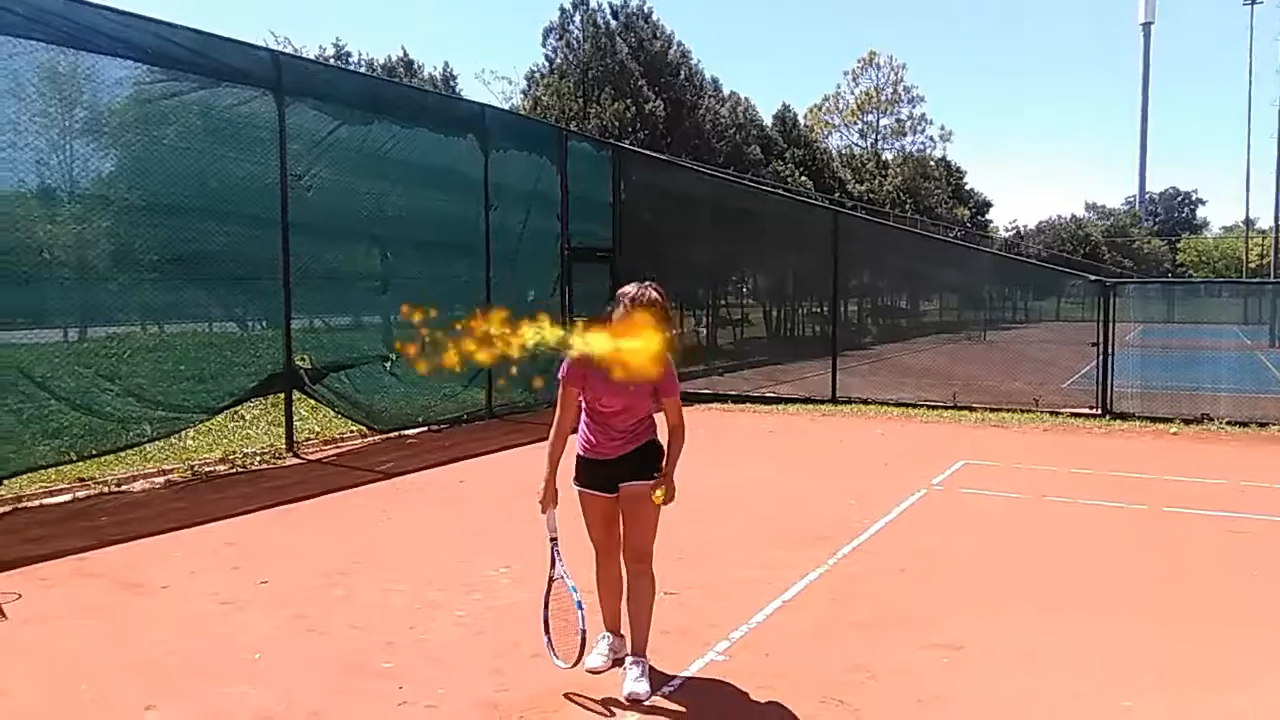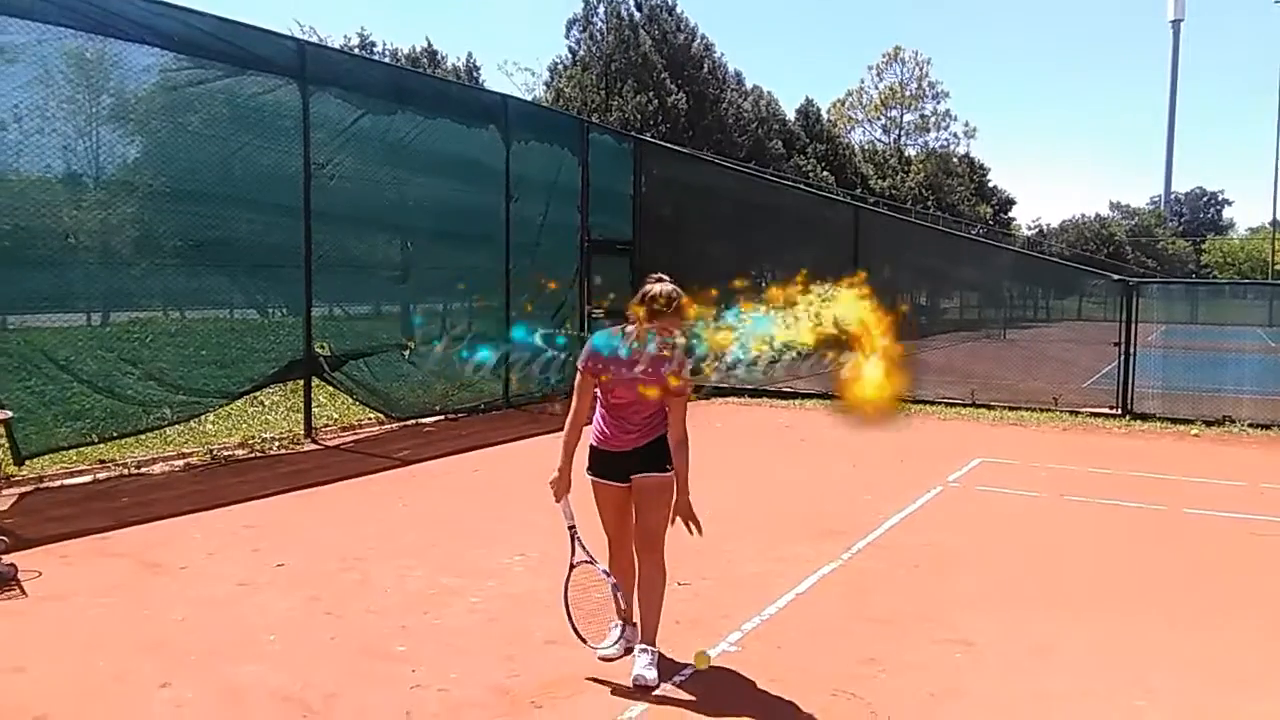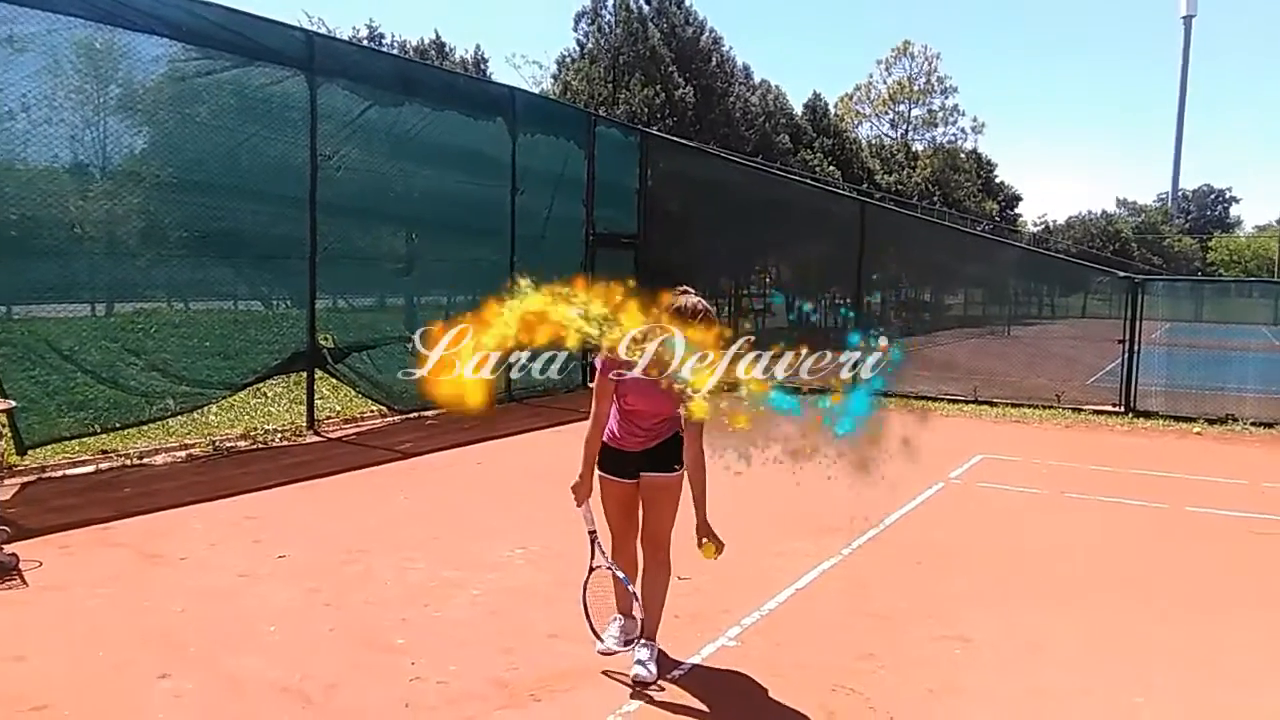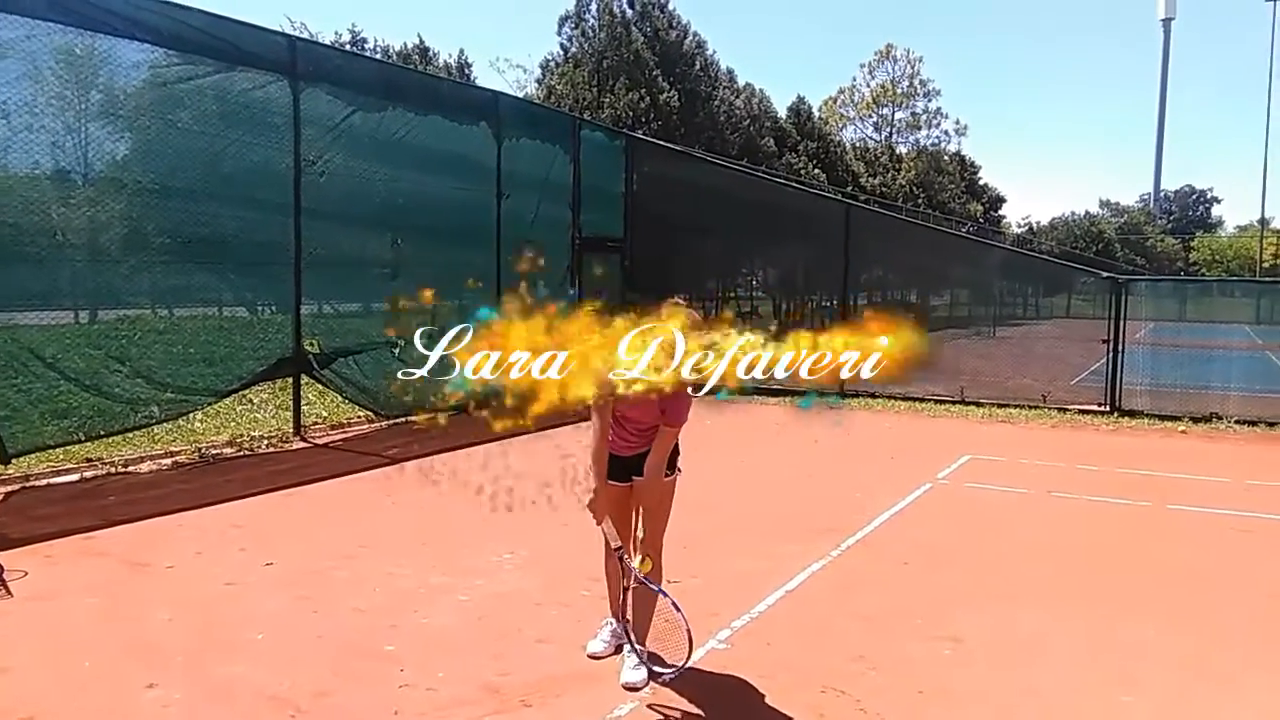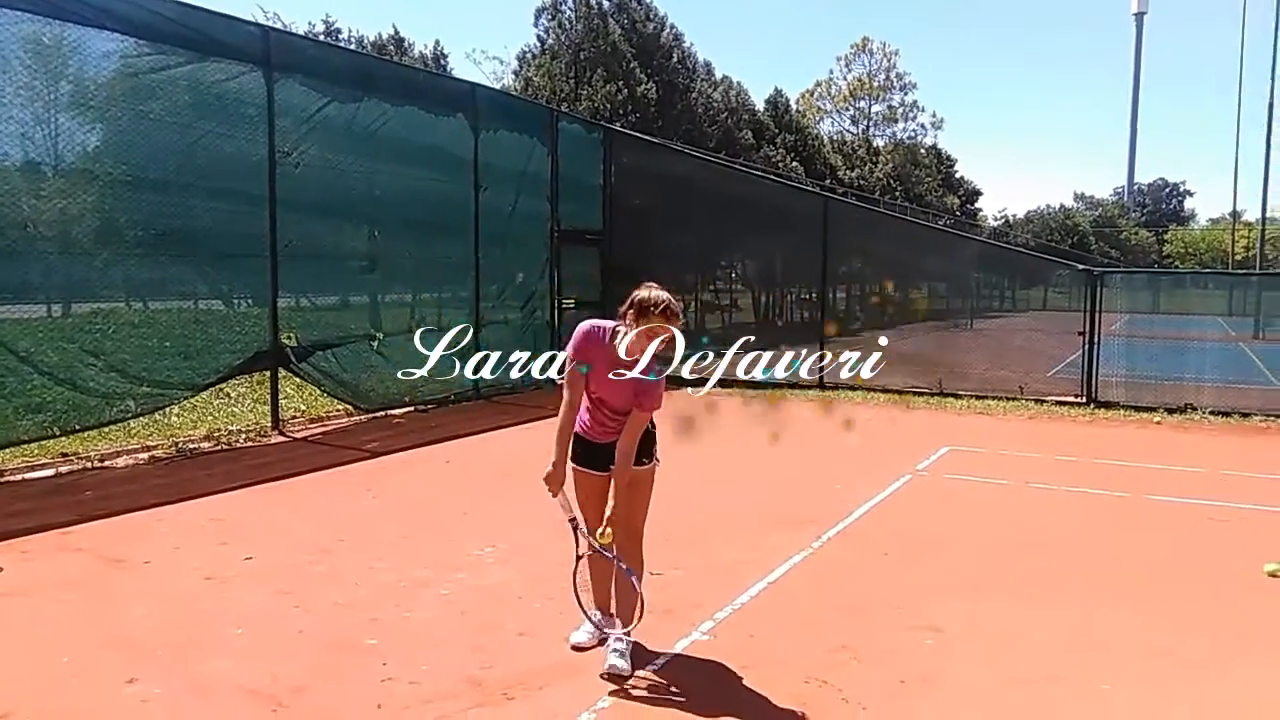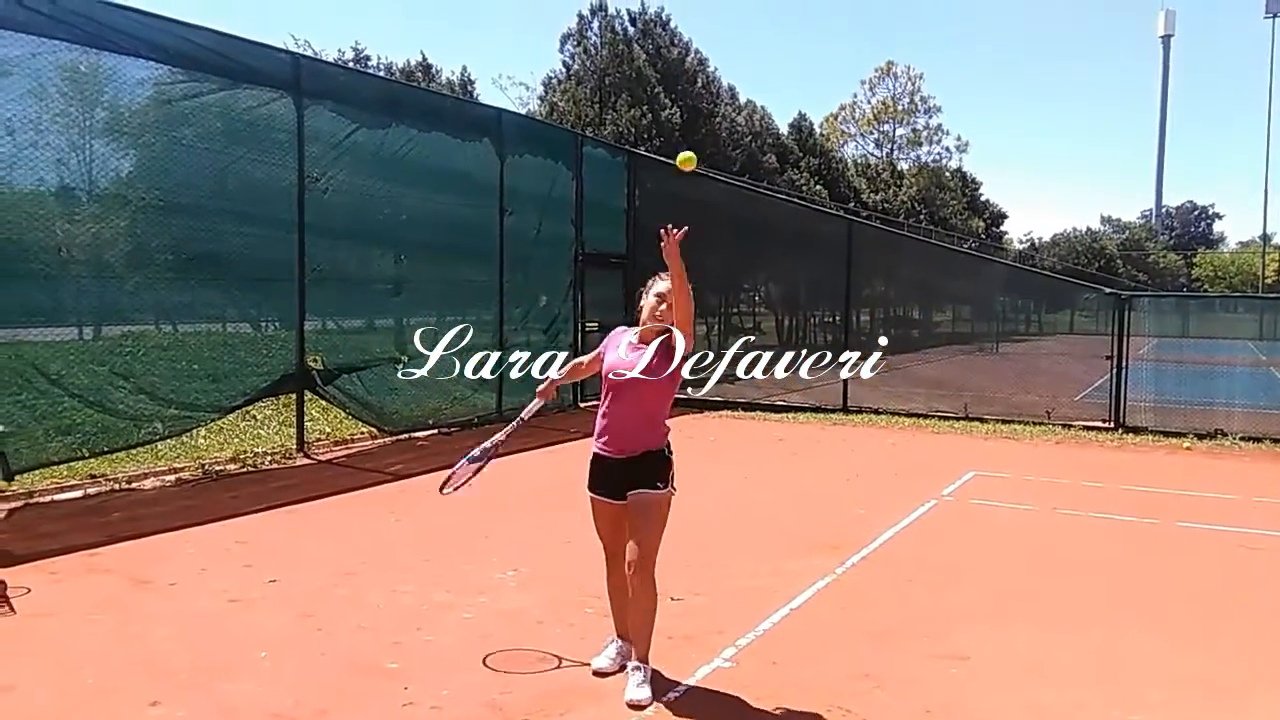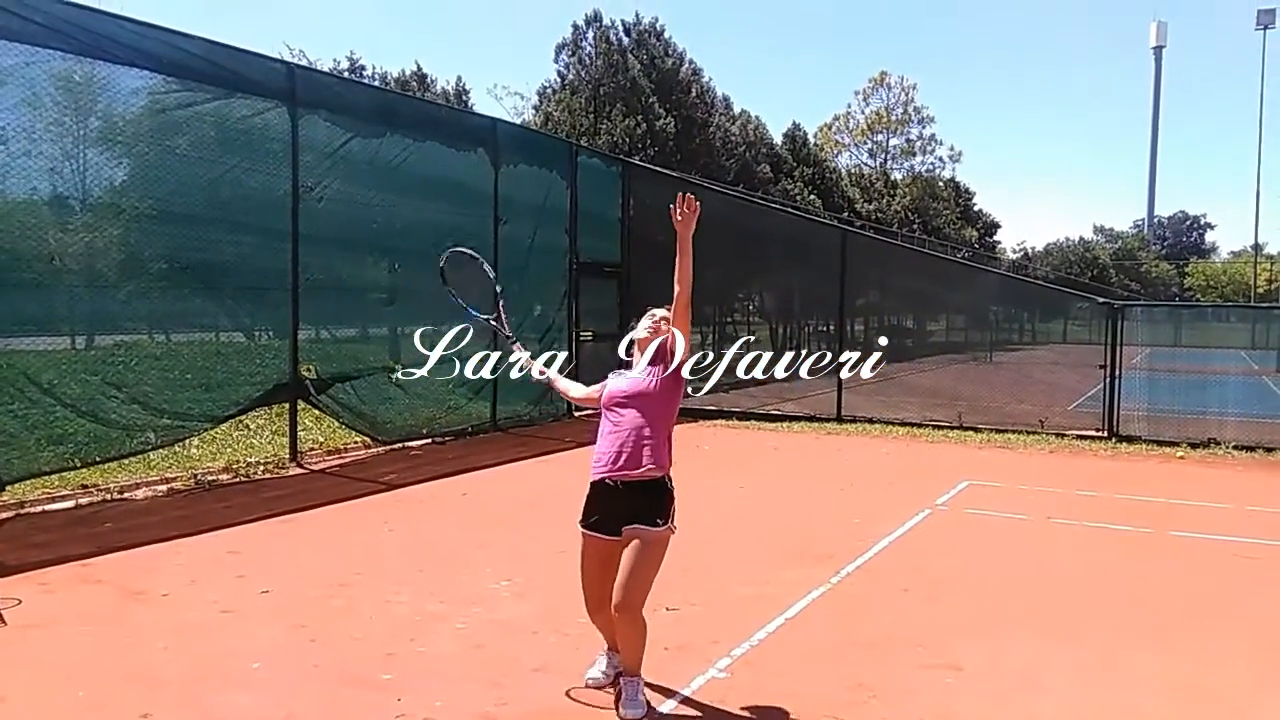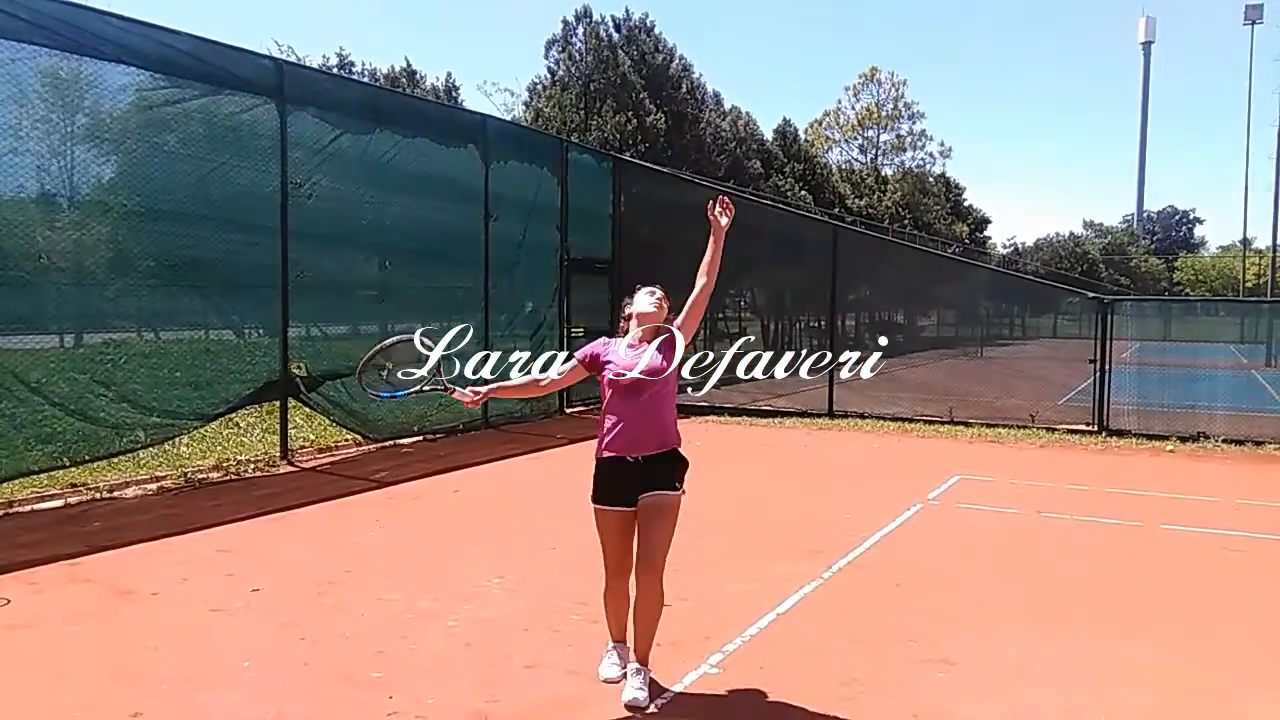
dt=0.5s
person 1, frame 1
left shoulder: (659, 366)
right shoulder: (583, 357)
left elbow: (676, 424)
right elbow: (564, 420)
left wrist: (668, 473)
right wrist: (550, 478)
left hip: (639, 461)
right hip: (592, 462)
left knee: (637, 559)
right knee: (605, 555)
left ankle: (637, 659)
right ankle: (611, 636)
person 1, frame 2
left shoulder: (674, 362)
right shoulder: (601, 346)
left elbow: (677, 433)
right elbow: (579, 410)
left wrist: (683, 496)
right wrist: (564, 467)
left hip: (652, 453)
right hip: (605, 453)
left knee: (649, 549)
right knee: (619, 544)
left ankle: (646, 648)
right ankle: (624, 626)
person 1, frame 3
right shoulder: (620, 350)
left elbow: (694, 450)
right elbow: (598, 415)
left wrist: (701, 518)
right wrist: (586, 473)
left hip: (662, 452)
right hip: (615, 451)
left knee: (655, 545)
right knee: (622, 541)
left ankle: (647, 642)
right ankle: (624, 619)
person 1, frame 4
left shoulder: (679, 390)
left elbow: (657, 461)
right elbow: (601, 425)
left wrist: (647, 526)
right wrist: (599, 487)
left hip: (653, 458)
right hip: (612, 455)
left knee: (647, 548)
left ankle: (637, 646)
right ankle: (615, 623)
person 1, frame 5
left shoulder: (653, 373)
right shoulder: (589, 334)
left elbow: (628, 440)
right elbow: (571, 401)
left wrist: (616, 503)
right wrist: (559, 461)
left hip: (634, 448)
right hip: (588, 442)
left knee: (627, 537)
right knee: (596, 533)
left ankle: (622, 635)
right ankle: (601, 615)
person 1, frame 6
left shoulder: (673, 347)
right shoulder: (616, 340)
left elbow: (685, 313)
right elbow: (586, 364)
left wrist: (677, 266)
right wrist: (552, 383)
left hip: (648, 467)
right hip: (604, 463)
left knee: (639, 566)
right knee: (614, 559)
left ankle: (639, 665)
right ankle: (622, 640)
person 1, frame 7
left shoulder: (670, 367)
right shoulder: (618, 380)
left elbow: (682, 299)
right elbow: (583, 394)
left wrist: (684, 238)
right wrist: (548, 374)
left hip: (649, 497)
right hip: (602, 496)
left knee: (625, 606)
right knee: (597, 606)
right ankle: (613, 654)
person 1, frame 8
left shoulder: (672, 343)
right shoulder: (603, 350)
left elbow: (703, 289)
right elbow: (546, 383)
left wrist: (717, 234)
right wrist: (487, 390)
left hip: (661, 468)
right hip: (612, 470)
left knee: (649, 574)
right knee: (616, 576)
left ankle: (640, 666)
right ankle: (617, 645)
